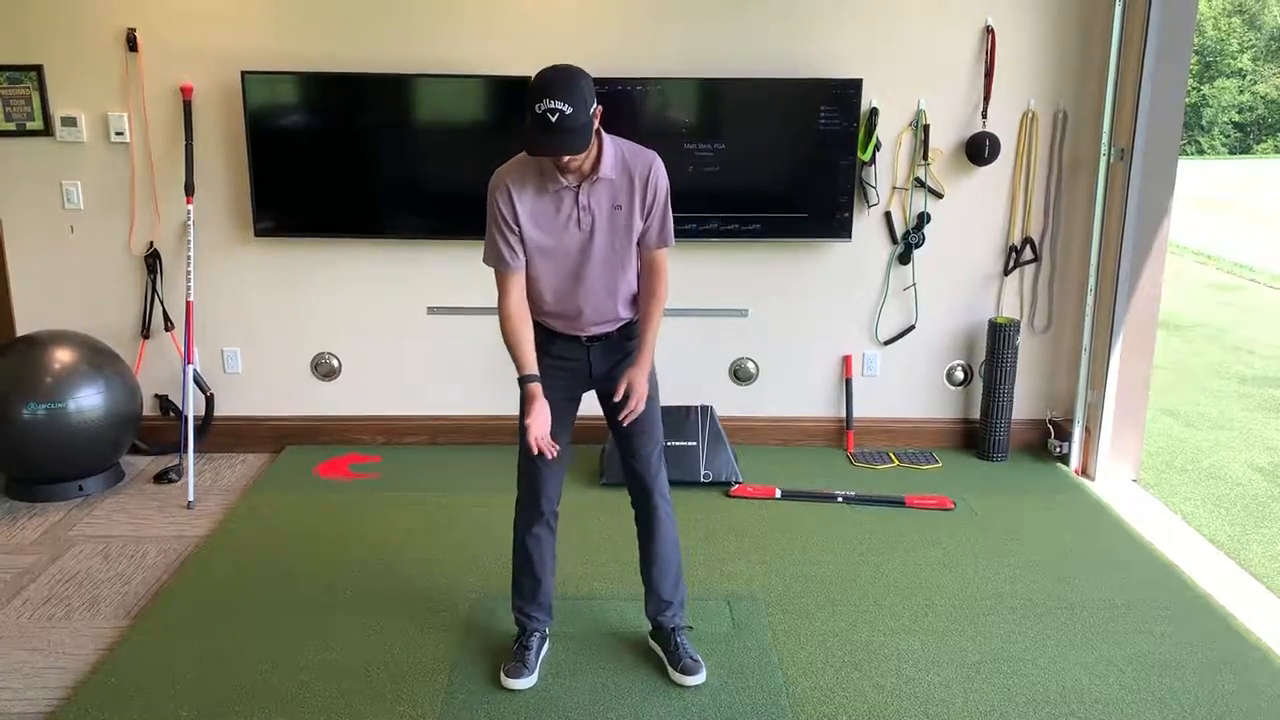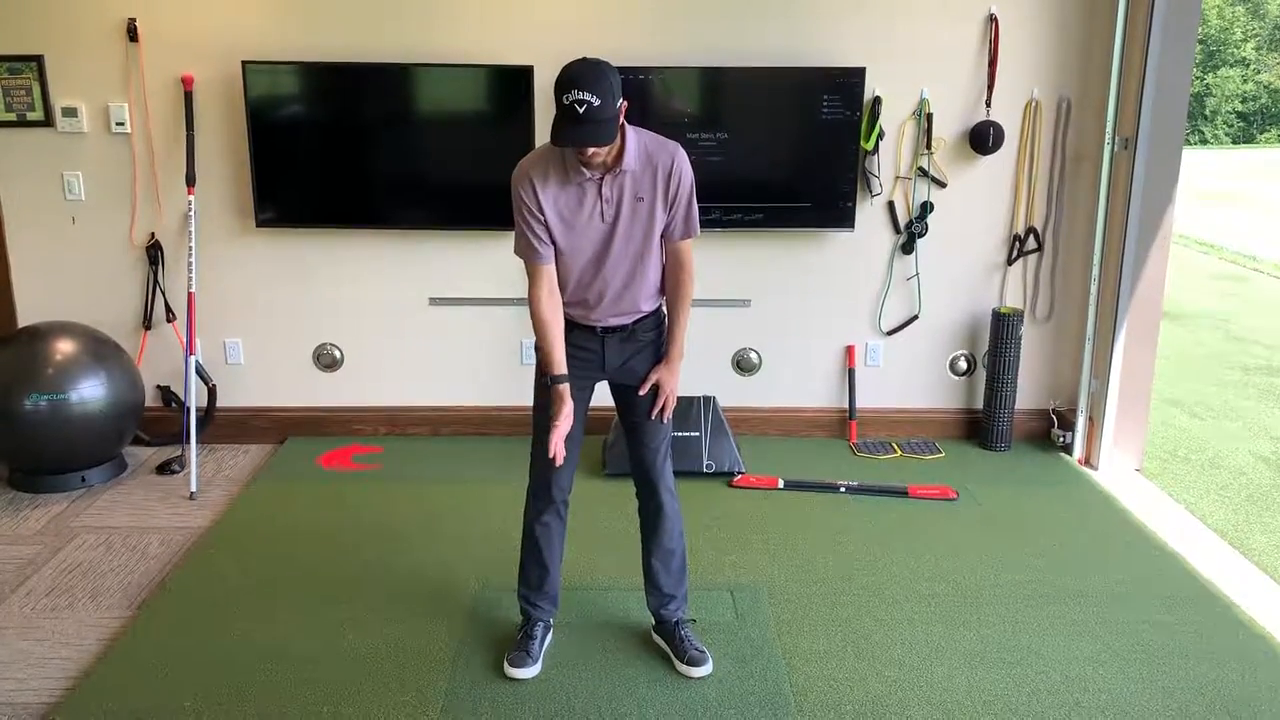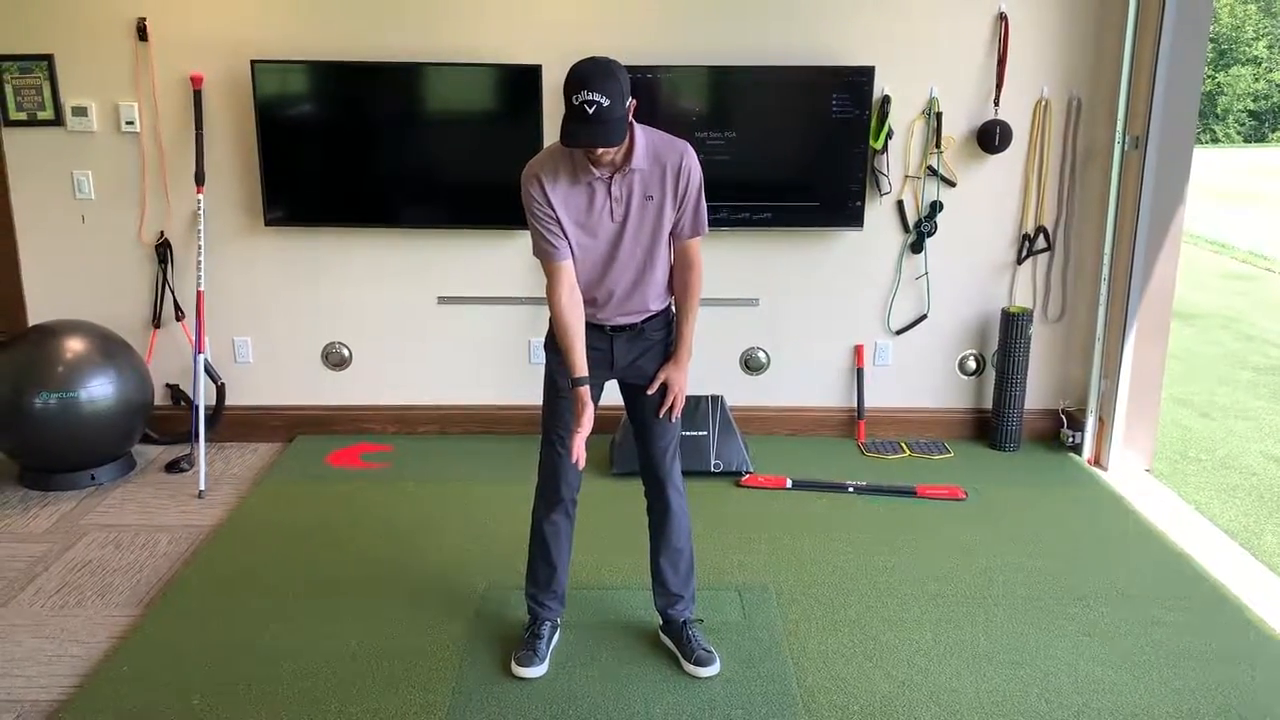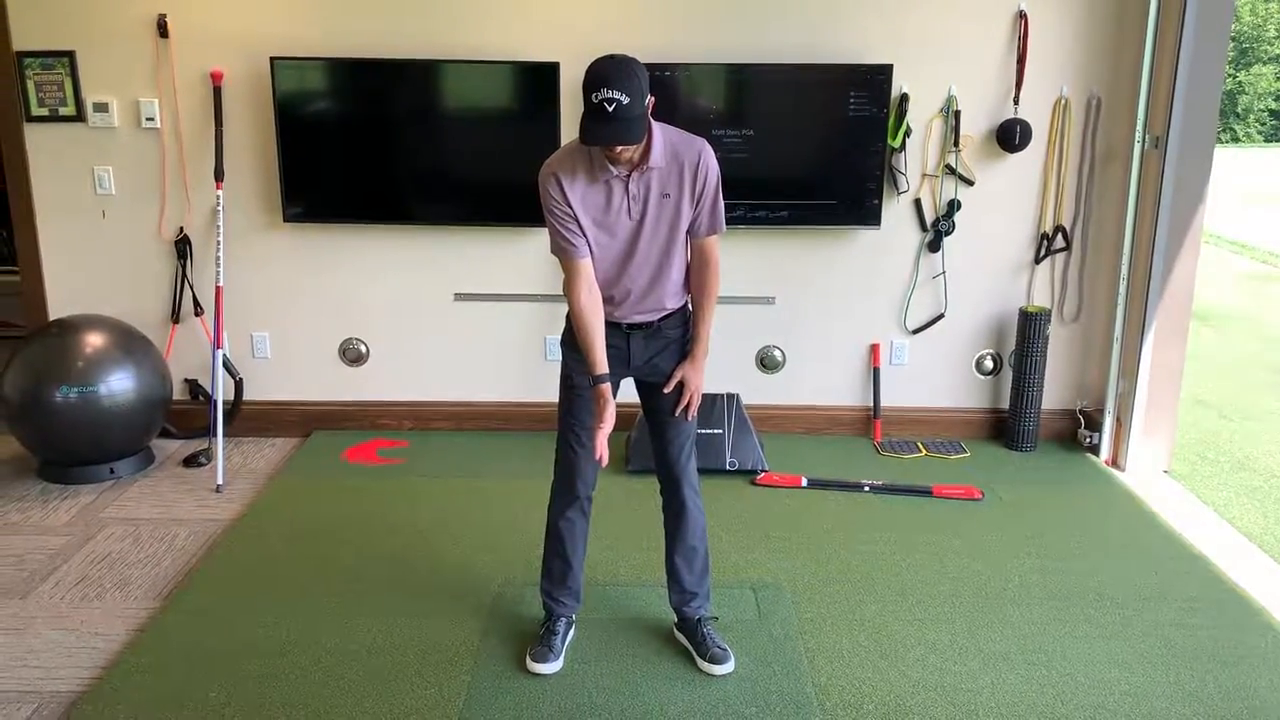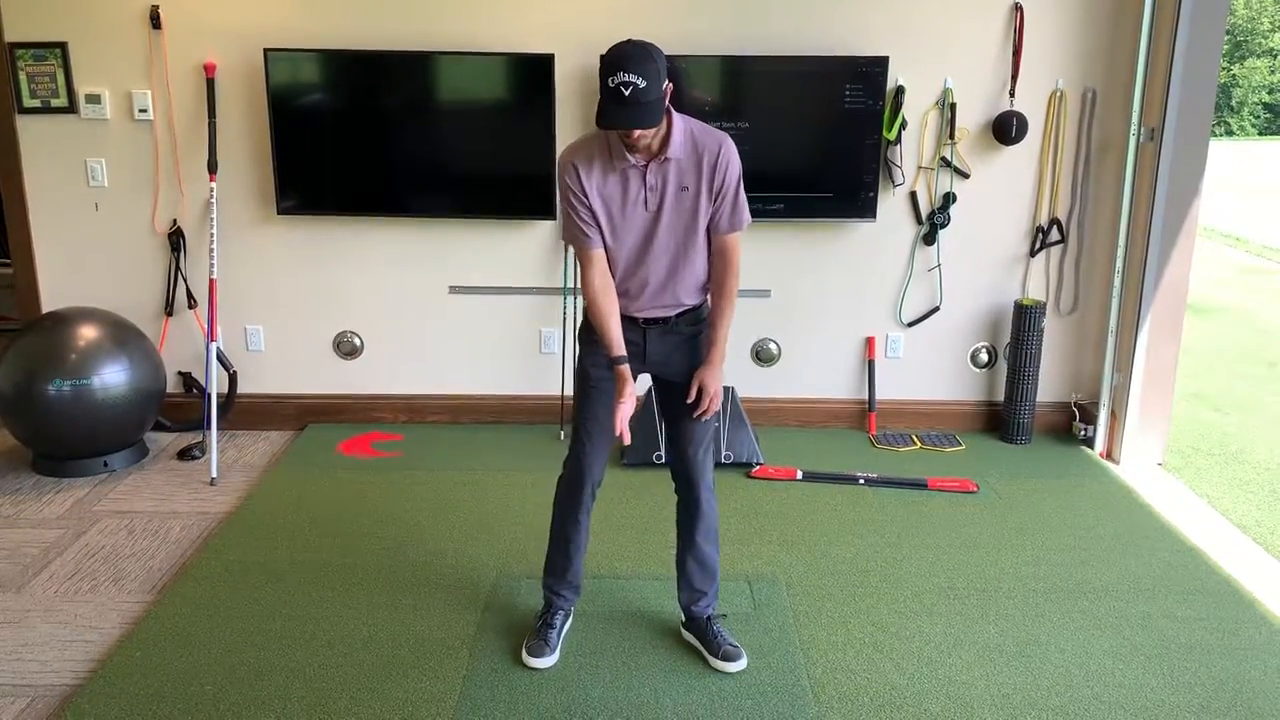
dt=1s
person 1, frame 1
left shoulder: (644, 169)
right shoulder: (509, 185)
left elbow: (655, 269)
right elbow: (512, 293)
left wrist: (643, 363)
right wrist: (533, 390)
left hip: (624, 344)
right hip: (551, 349)
left knee: (651, 489)
right knee: (537, 498)
left ankle: (667, 624)
right ankle: (532, 629)
person 1, frame 2
left shoulder: (667, 162)
right shoulder: (532, 176)
left elbow: (679, 263)
right elbow: (543, 285)
left wrist: (674, 358)
right wrist: (561, 388)
left hip: (641, 337)
right hip: (570, 337)
left knee: (657, 483)
right knee: (548, 486)
left ankle: (670, 618)
right ankle: (536, 620)
person 1, frame 3
left shoulder: (676, 161)
right shoulder: (542, 177)
left elbow: (688, 260)
right elbow: (562, 284)
left wrist: (682, 356)
right wrist: (580, 387)
left hip: (651, 335)
right hip: (578, 336)
left knee: (665, 483)
right knee: (557, 486)
left ankle: (677, 617)
right ankle: (543, 618)
person 1, frame 4
left shoulder: (694, 158)
right shoulder: (560, 175)
left elbow: (705, 258)
right elbow: (581, 281)
left wrist: (699, 355)
right wrist: (602, 386)
left hip: (668, 333)
right hip: (594, 334)
left knee: (681, 481)
right knee: (573, 483)
left ankle: (692, 615)
right ankle: (559, 615)
person 1, frame 5
left shoulder: (715, 151)
right shoulder: (579, 163)
left elbow: (727, 258)
right elbow: (595, 270)
left wrist: (715, 359)
right wrist: (622, 370)
left hip: (686, 329)
right hip: (609, 330)
left knee: (696, 479)
right knee: (582, 473)
left ankle: (700, 613)
right ankle: (557, 605)
